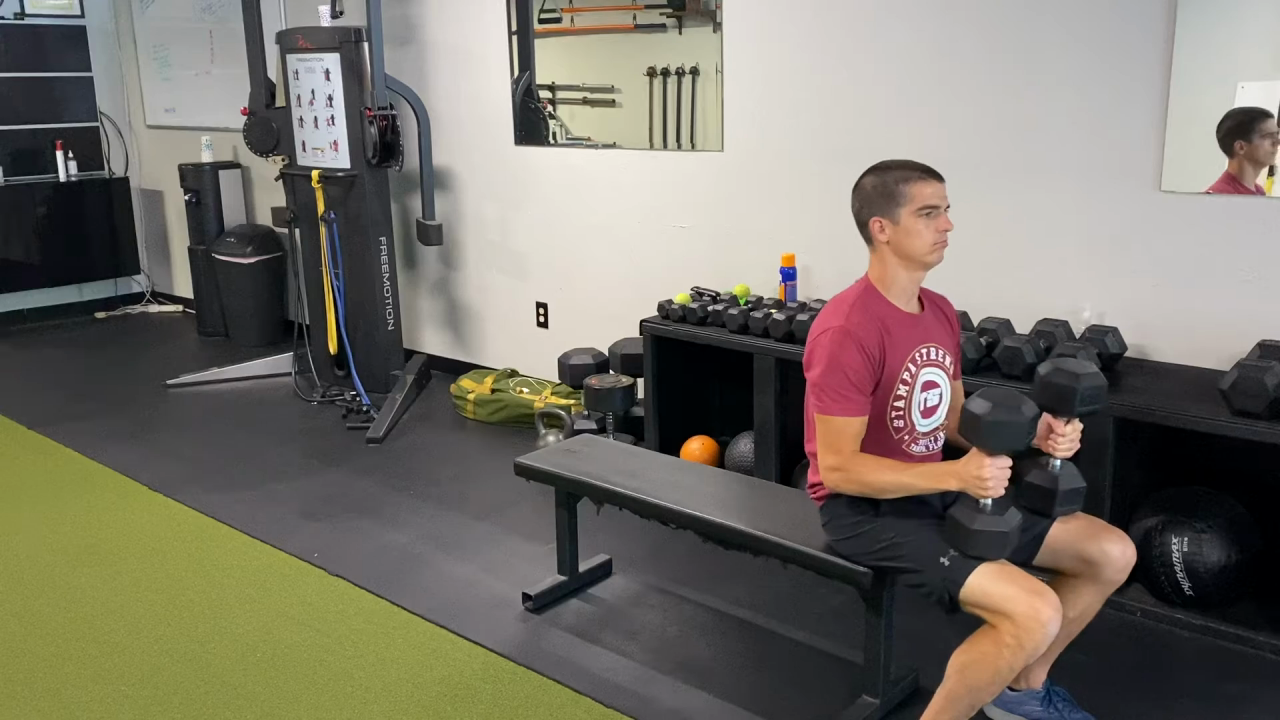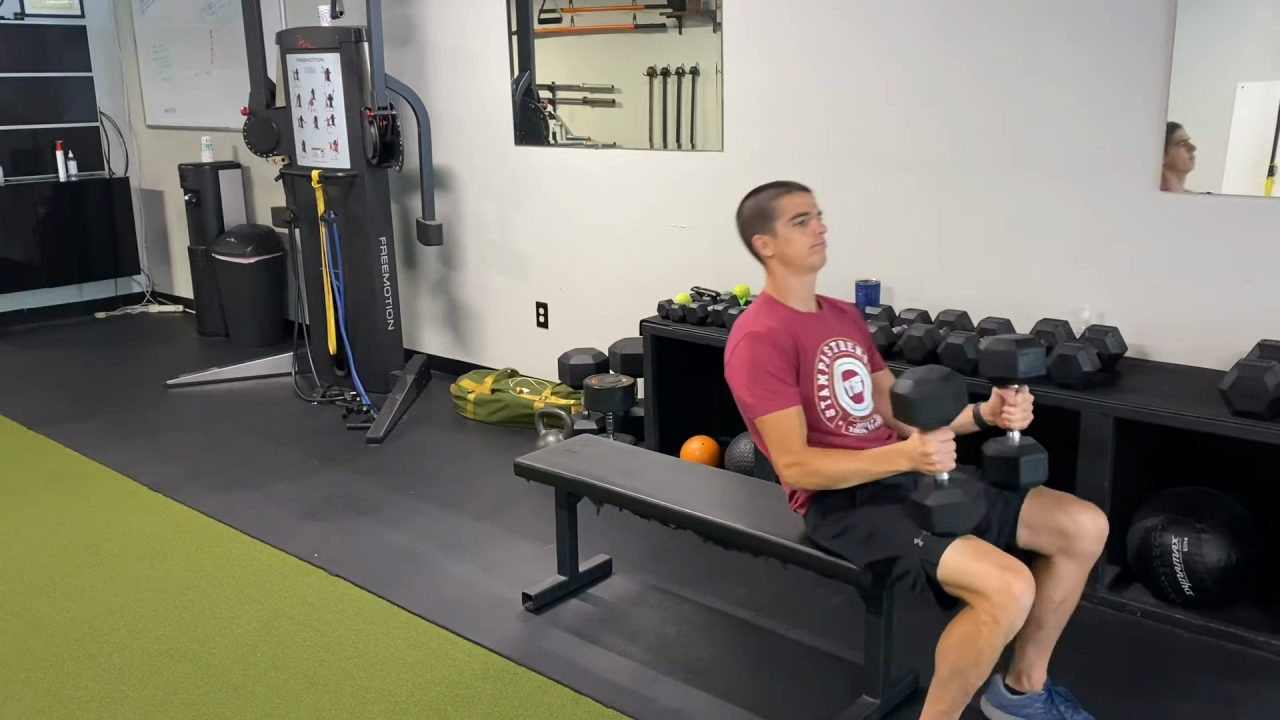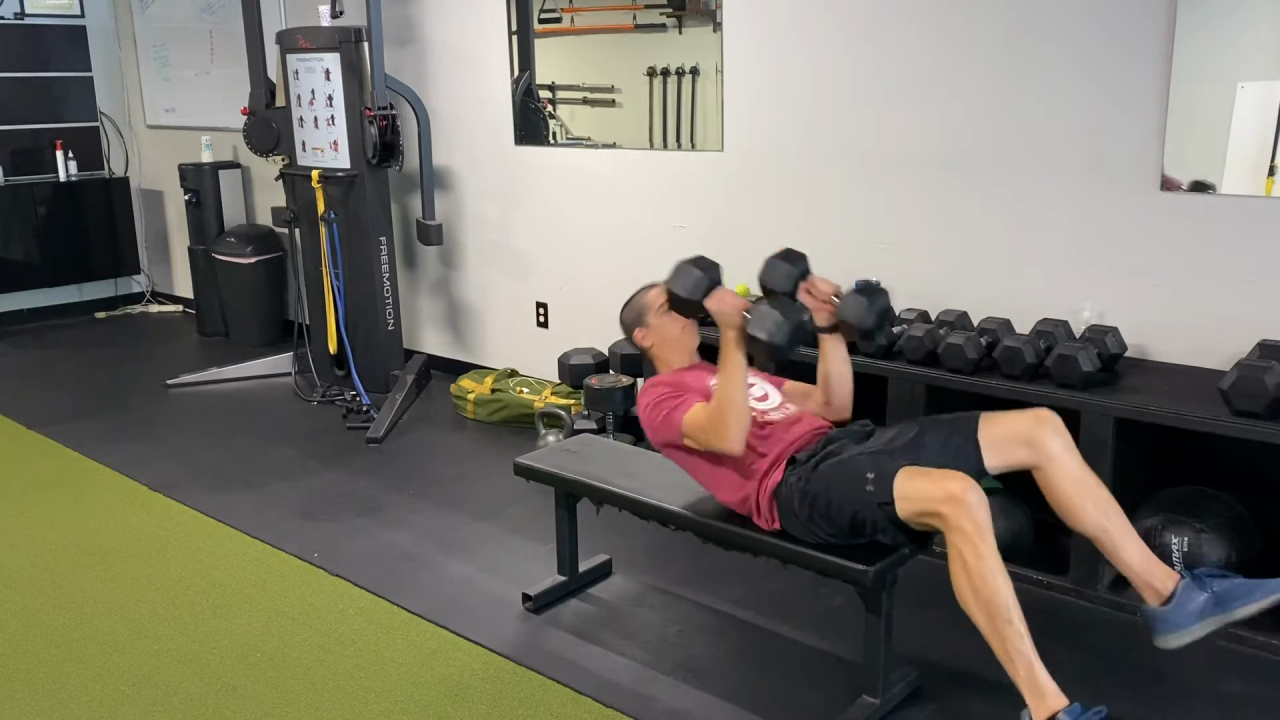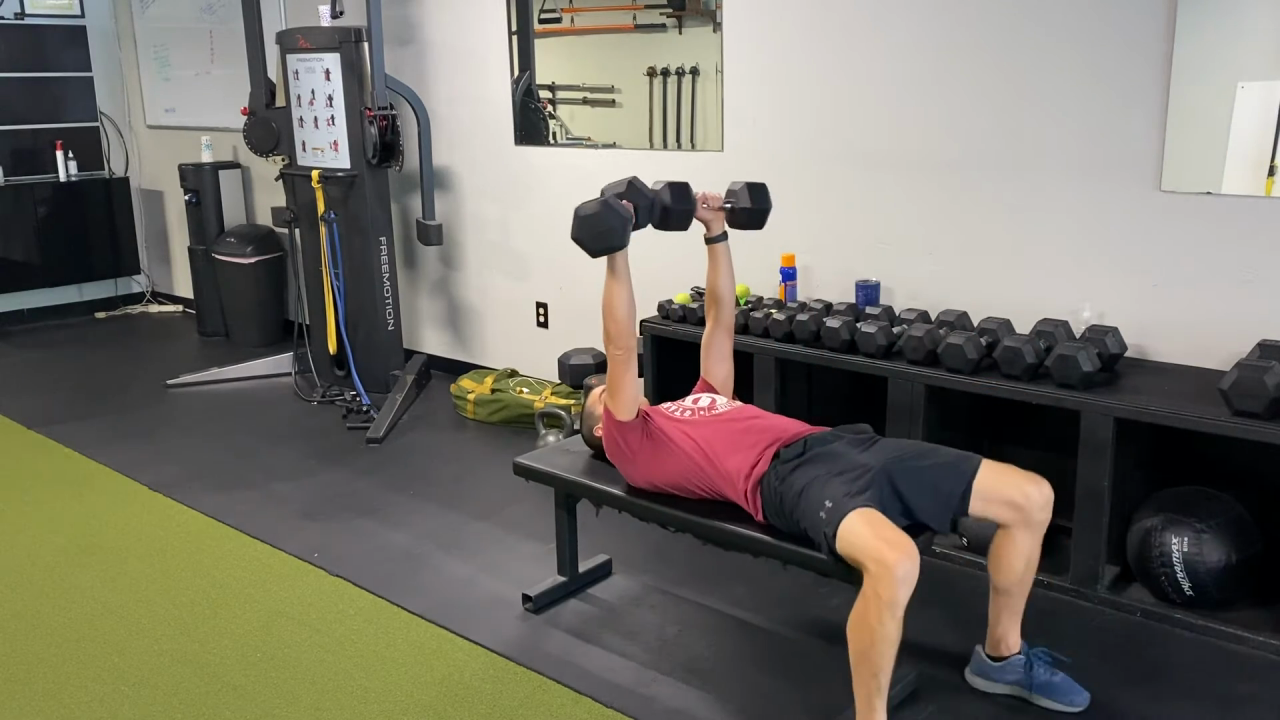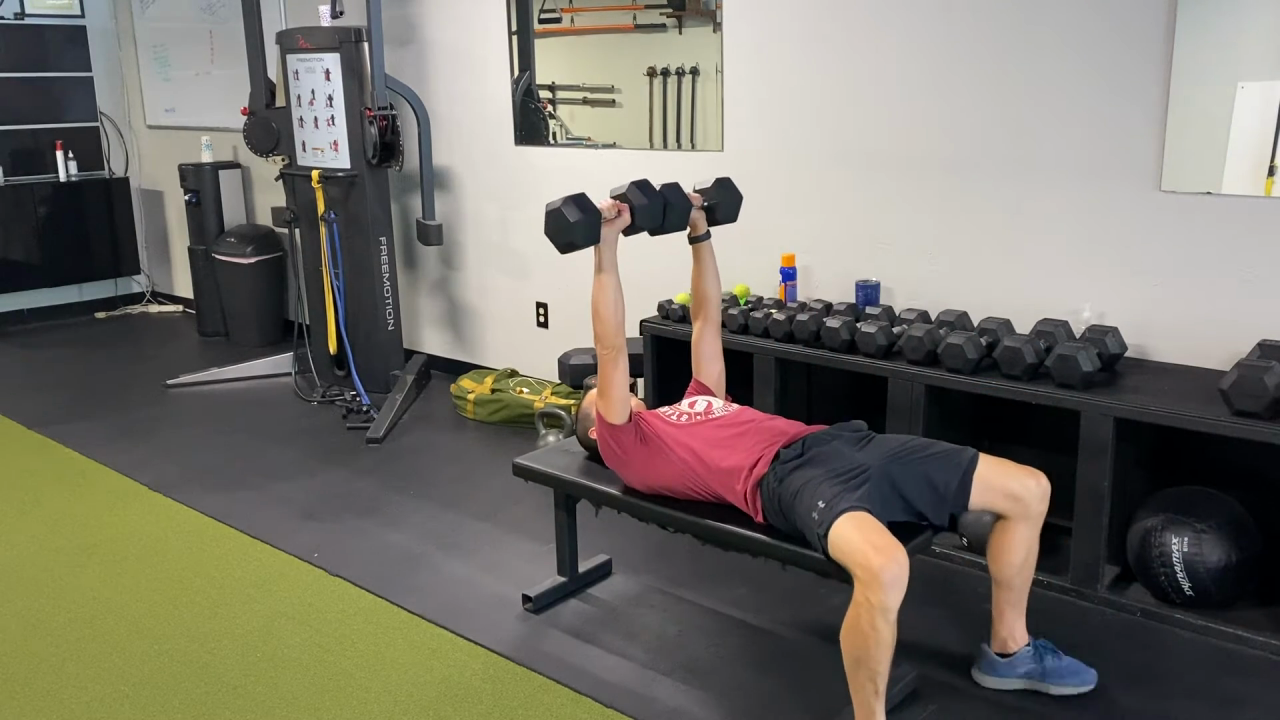
dt=0.7s
person 1, frame 1
left shoulder: (939, 311)
right shoulder: (847, 329)
left elbow: (956, 420)
right elbow: (838, 467)
left wrist: (1032, 433)
right wrist: (955, 476)
left hip: (934, 487)
right hip: (865, 507)
left knee: (1112, 554)
right knee: (1034, 614)
person 1, frame 2
left shoulder: (843, 316)
right shoulder: (757, 338)
left elbow: (900, 415)
right elbow: (795, 466)
left wrist: (985, 413)
right wrist: (906, 456)
left hip: (906, 477)
right hip: (843, 503)
left knee: (1084, 529)
right knee: (1007, 588)
person 1, frame 3
left shoulder: (731, 365)
right shoulder: (660, 394)
left elbow: (837, 406)
right elbow: (730, 437)
left wrist: (827, 326)
right wrist: (731, 335)
left hip: (849, 448)
right hip: (797, 486)
left knee: (1039, 427)
right knee: (958, 499)
left ankle: (1168, 595)
person 1, frame 4
left shoulder: (697, 405)
right shoulder: (633, 445)
left elbow: (721, 322)
right elbow: (621, 352)
left wrist: (716, 235)
right wrist: (617, 250)
left hip: (842, 443)
right hip: (787, 475)
left knee: (1032, 497)
right knee: (895, 561)
left ankle: (1002, 655)
person 1, frame 5
left shoulder: (693, 408)
right shoulder: (628, 447)
left elbow: (707, 322)
right elbow: (611, 351)
left wrist: (700, 234)
right wrist: (606, 248)
right hip: (785, 474)
left knee: (1028, 490)
right knee: (883, 568)
left ankle: (1008, 650)
